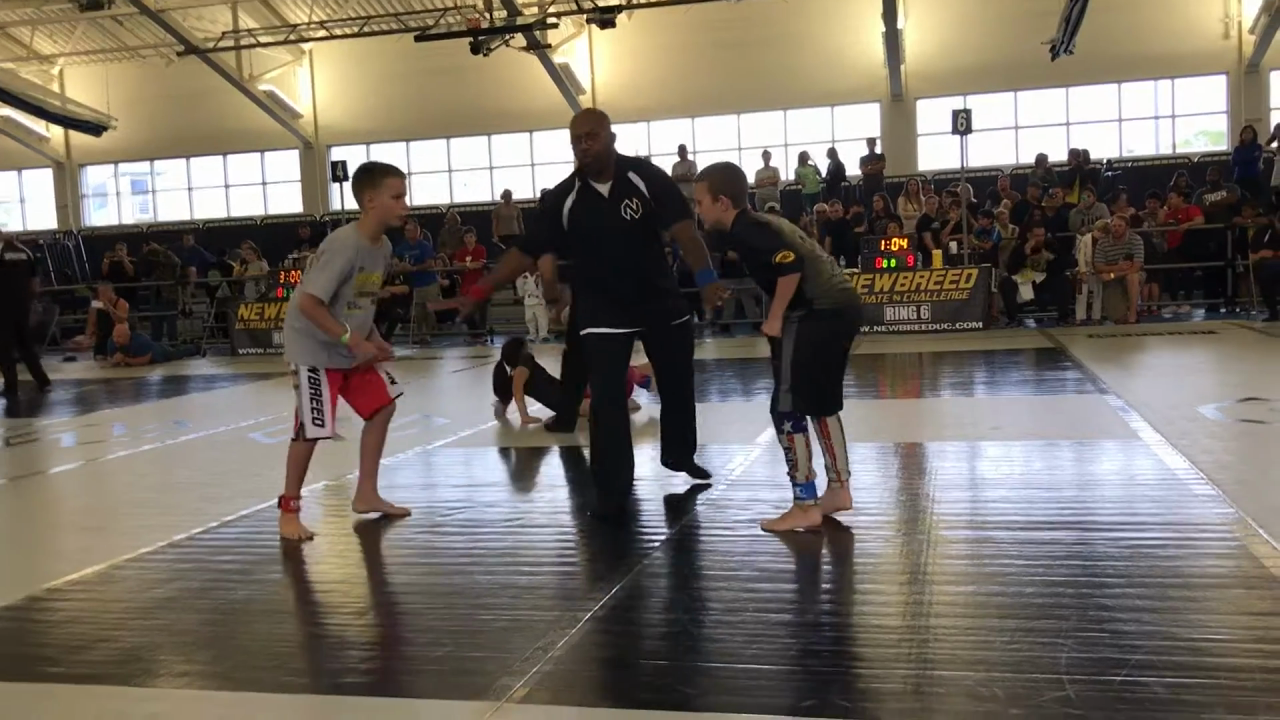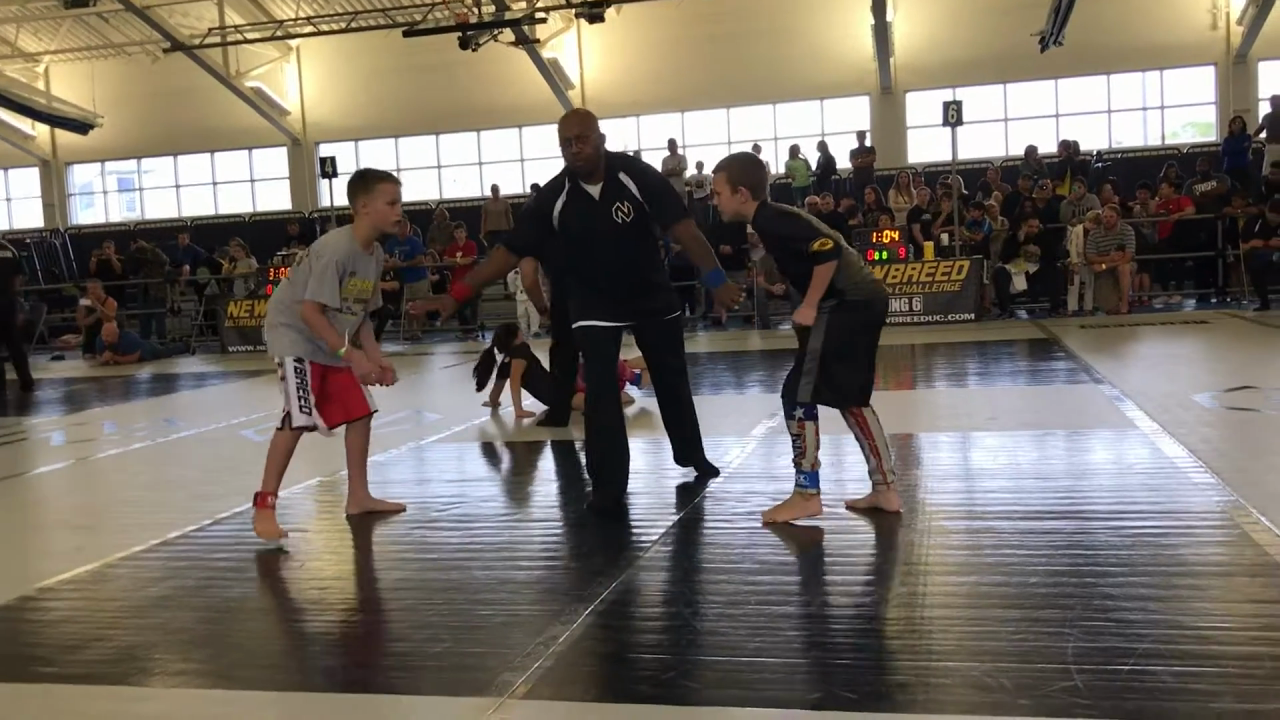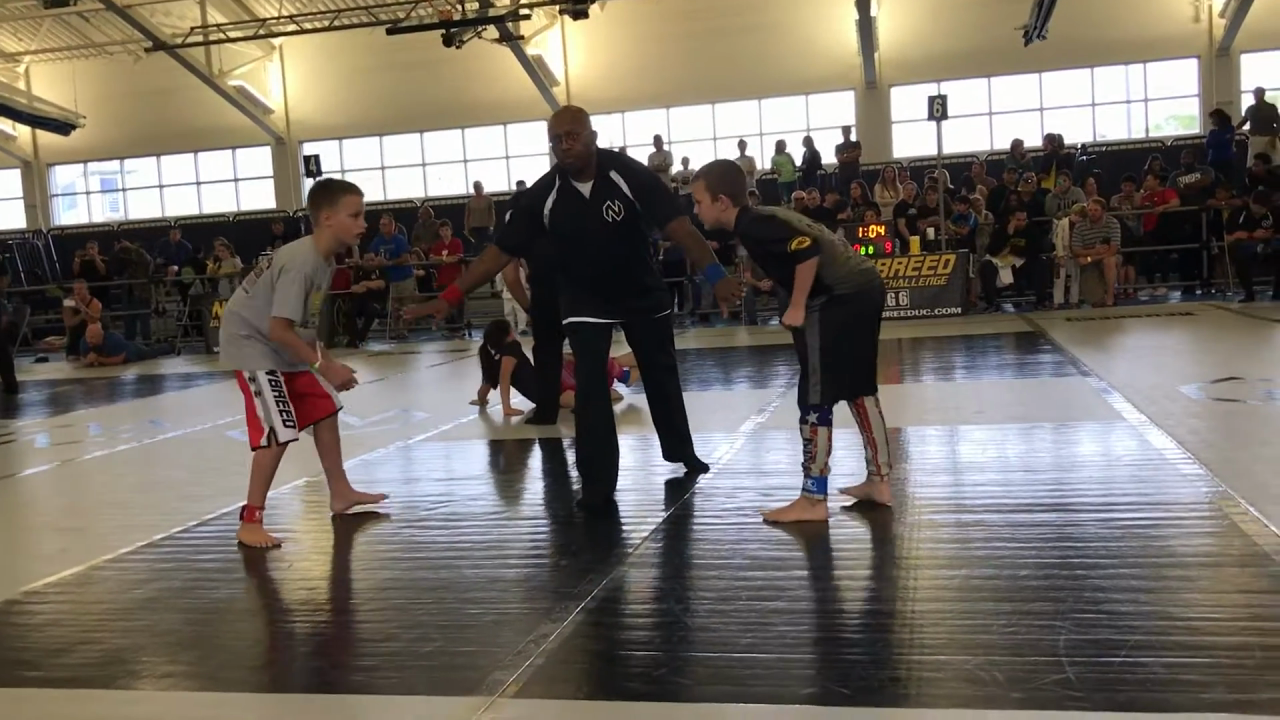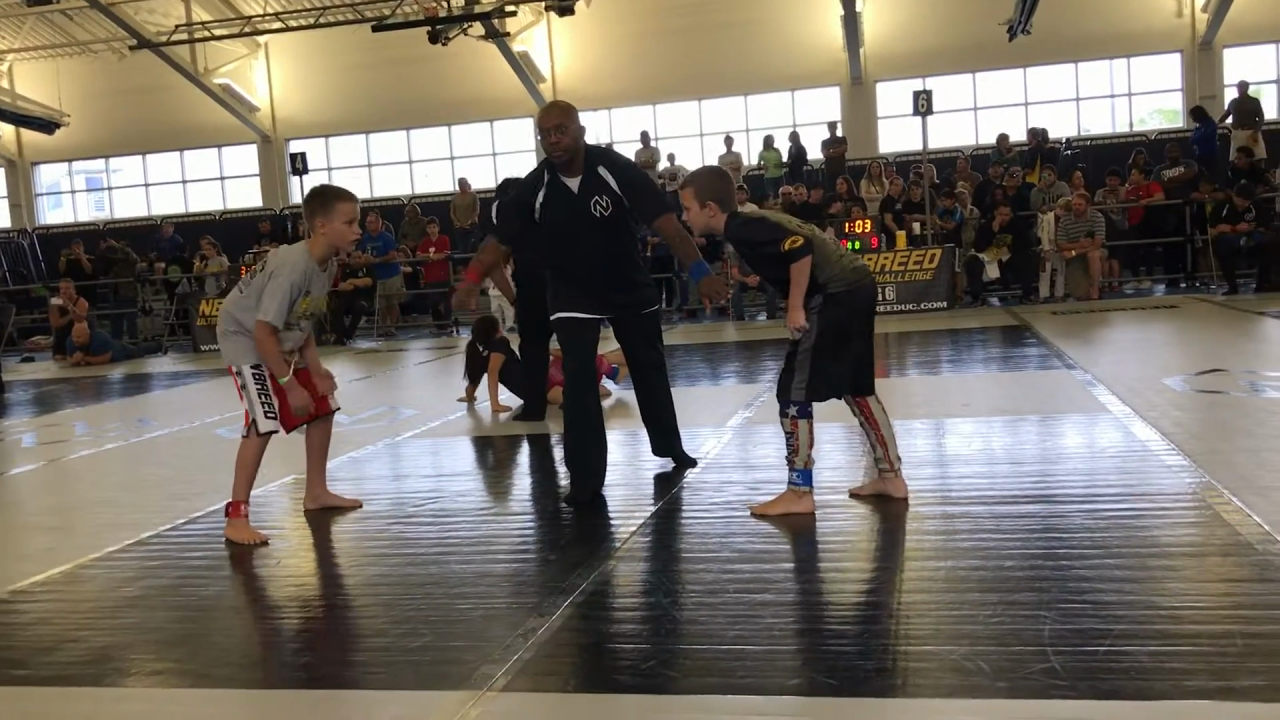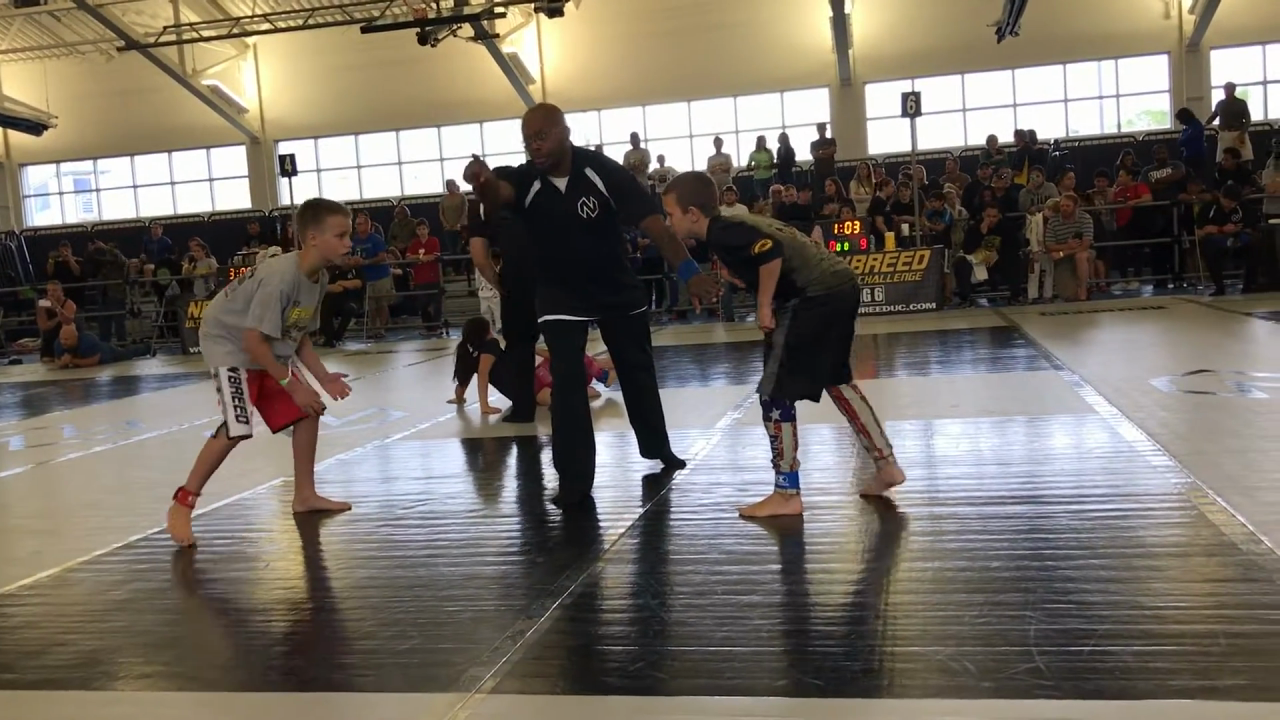
dt=0.3s
person 1, frame 1
left shoulder: (647, 178)
right shoulder: (564, 197)
left elbow: (681, 229)
right elbow: (525, 251)
left wrist: (706, 277)
right wrist: (478, 293)
left hip: (660, 300)
right hip: (602, 309)
left knee: (677, 382)
right knee: (607, 398)
left ankle: (680, 455)
right ankle: (612, 491)
person 1, frame 2
left shoulder: (638, 176)
right shoulder: (553, 197)
left elbow: (682, 229)
right elbow: (509, 251)
left wrist: (716, 279)
right wrist: (458, 294)
left hip: (653, 297)
right hip: (593, 304)
left knee: (672, 379)
right knee: (600, 391)
left ankle: (691, 455)
right ankle: (608, 486)
person 1, frame 3
left shoulder: (629, 174)
right shoulder: (544, 195)
left elbow: (676, 225)
right elbow: (500, 250)
left wrist: (715, 274)
right wrist: (450, 297)
left hip: (642, 293)
right hip: (584, 300)
left knee: (662, 375)
right knee: (591, 387)
left ankle: (681, 451)
right ankle: (597, 484)
person 1, frame 4
left shoulder: (616, 169)
right shoulder: (534, 188)
left elbow: (663, 221)
right elbow: (501, 239)
left wrist: (701, 272)
right wrist: (472, 279)
left hip: (630, 288)
right hip: (573, 295)
left knee: (650, 370)
right knee: (578, 381)
left ankle: (669, 446)
right ankle: (585, 478)
person 1, frame 5
left shoulder: (603, 171)
right shoulder: (525, 180)
left elbow: (652, 222)
right elbow: (496, 194)
left wrist: (689, 271)
right wrist: (483, 182)
left hip: (617, 289)
right hip: (560, 296)
left knee: (637, 370)
right knee: (567, 382)
left ankle: (658, 448)
right ankle: (574, 479)
person 2, frame 1
left shoulder: (384, 247)
right shoulder: (344, 245)
right elbow: (308, 302)
left wrist: (373, 338)
right wrist: (353, 340)
left hip: (352, 346)
right hip: (313, 344)
left knee: (383, 404)
right knee: (311, 429)
left ankle: (366, 495)
right ankle: (289, 509)
person 2, frame 2
left shoulder: (376, 254)
right shoulder: (335, 249)
left elbow: (361, 314)
right elbow: (311, 311)
left wrist: (374, 358)
right wrist: (352, 356)
left hip: (330, 344)
right hip: (293, 335)
left knee: (359, 411)
right knee: (298, 419)
left ankle: (358, 497)
right ankle: (264, 506)
person 2, frame 3
left shoulder: (327, 261)
right shoulder: (301, 262)
right elbow: (278, 327)
left wrist: (327, 364)
right wrist: (323, 365)
left hip: (284, 349)
right hip: (250, 343)
left knee: (325, 410)
right knee: (278, 431)
left ankle: (341, 493)
right ankle: (250, 521)
person 2, frame 4
left shoulder: (328, 265)
right shoulder: (291, 267)
right elbow: (263, 331)
left wrist: (315, 369)
right wrist: (288, 384)
left hip: (282, 344)
right hip: (245, 340)
left knee: (323, 406)
right knee: (264, 424)
left ankle: (316, 491)
right ankle: (236, 516)
person 2, frame 5
left shoulder: (320, 277)
right shoulder: (280, 277)
left elbow: (300, 334)
right elbow: (254, 340)
left wrist: (323, 375)
right wrist: (291, 384)
left hip: (270, 349)
right hip: (228, 343)
left knee: (308, 410)
right knee: (235, 429)
left ankle: (305, 495)
right ankle: (183, 503)
person 3, frame 1
left shoulder: (744, 230)
right shoulder: (758, 223)
left elbow: (792, 265)
left wrist: (775, 317)
left hip: (817, 314)
right hip: (841, 306)
left knee: (787, 407)
right knee: (821, 402)
left ankle: (806, 506)
right ankle: (838, 488)
person 3, frame 2
left shoulder: (772, 221)
right shoulder: (776, 217)
left elbow: (829, 250)
left wrist: (809, 306)
right wrist: (813, 304)
left hip: (846, 305)
right hip: (865, 299)
left knee: (799, 395)
right knee: (852, 398)
left ankle: (805, 494)
right ankle: (885, 489)
person 3, frame 3
left shoulder: (751, 226)
right shoulder: (760, 219)
left elbow: (808, 250)
left wrist: (797, 307)
right wrist: (802, 303)
left hip: (839, 299)
right hip: (863, 288)
left knee: (816, 397)
right knee: (859, 388)
left ankle: (813, 500)
right ankle: (878, 480)
person 3, frame 4
left shoulder: (741, 230)
right shoulder: (749, 223)
left elbow: (801, 248)
left wrist: (795, 308)
left hip: (835, 296)
right hip: (856, 286)
left knee: (794, 391)
right knee: (856, 387)
left ankle: (799, 492)
right ankle: (890, 476)
person 3, frame 5
left shoulder: (720, 235)
right shoulder: (734, 226)
left elbow: (771, 252)
left wrist: (765, 307)
left hip: (816, 298)
right hip: (840, 287)
left knee: (774, 392)
right knee: (836, 380)
left ankle: (786, 494)
right ankle: (886, 465)
person 4, frame 1
left shoulder: (548, 225)
left elbow: (547, 274)
left wrist: (552, 301)
left hip: (587, 292)
left knee: (576, 352)
left ankle: (567, 414)
person 4, frame 2
left shoulder: (529, 227)
left elbow: (529, 279)
left wrist: (543, 309)
left hip: (567, 289)
right hip: (596, 287)
left knee: (563, 350)
right knee: (598, 347)
left ankle: (559, 411)
person 4, frame 3
left shoulder: (509, 219)
right shoulder: (556, 209)
left elbow: (509, 275)
left wrist: (528, 307)
left hip: (546, 283)
right hip: (578, 279)
left knee: (546, 347)
right knee: (587, 342)
left ankle: (546, 410)
right ankle: (590, 403)
person 4, frame 4
left shoulder: (494, 212)
left elbow: (494, 265)
left wrist: (513, 300)
left hip: (531, 276)
left knee: (533, 342)
left ankle: (533, 406)
person 4, frame 5
left shoulder: (482, 207)
left elbow: (479, 255)
left wrist: (502, 287)
left hip: (517, 275)
left knee: (519, 340)
left ankle: (523, 404)
